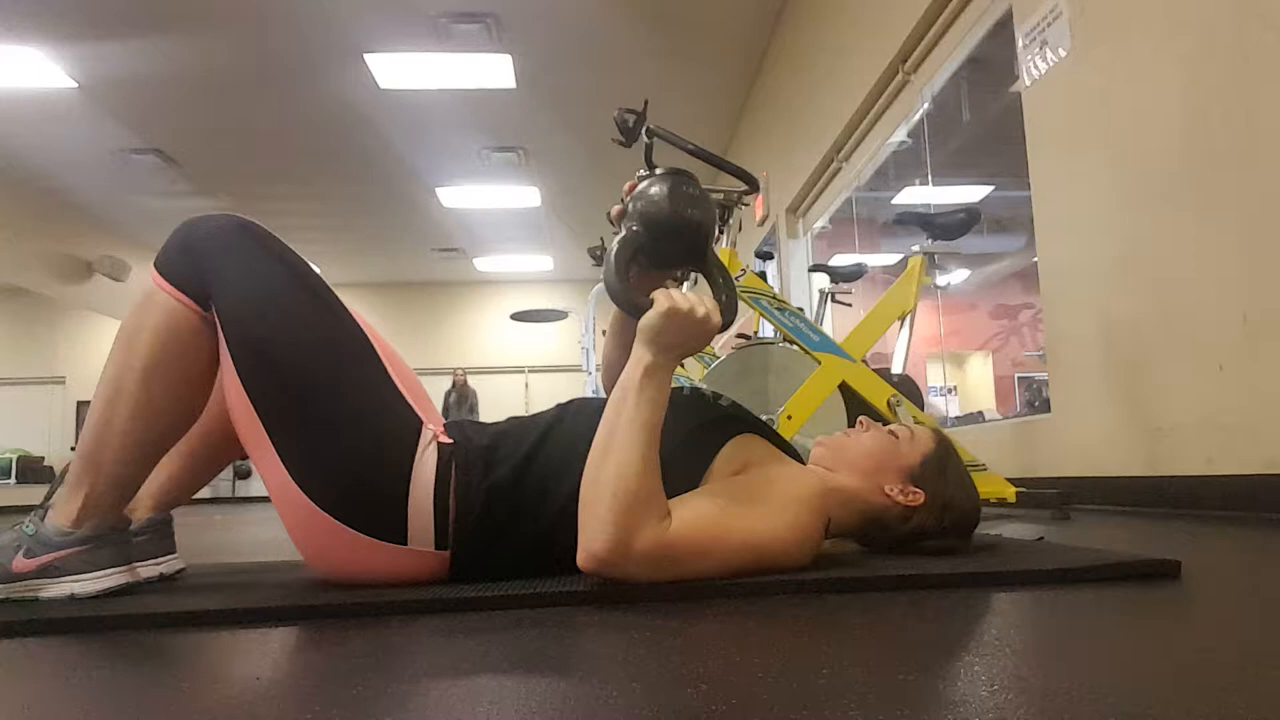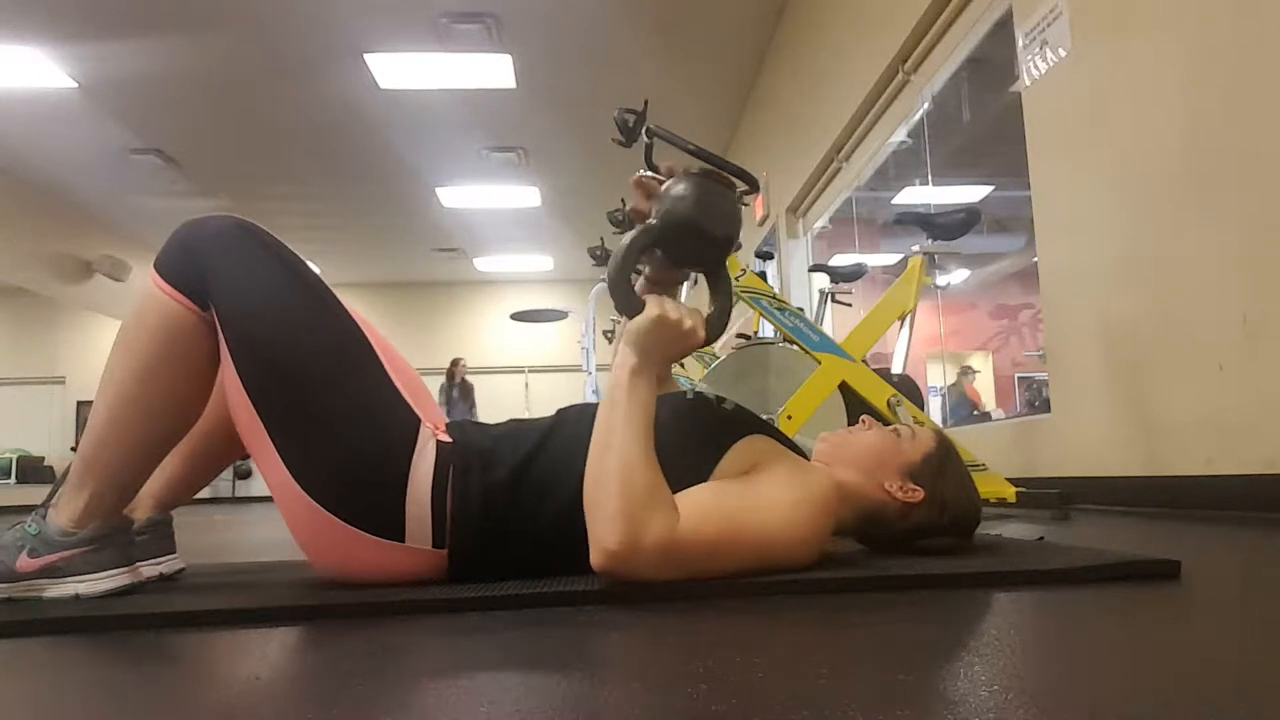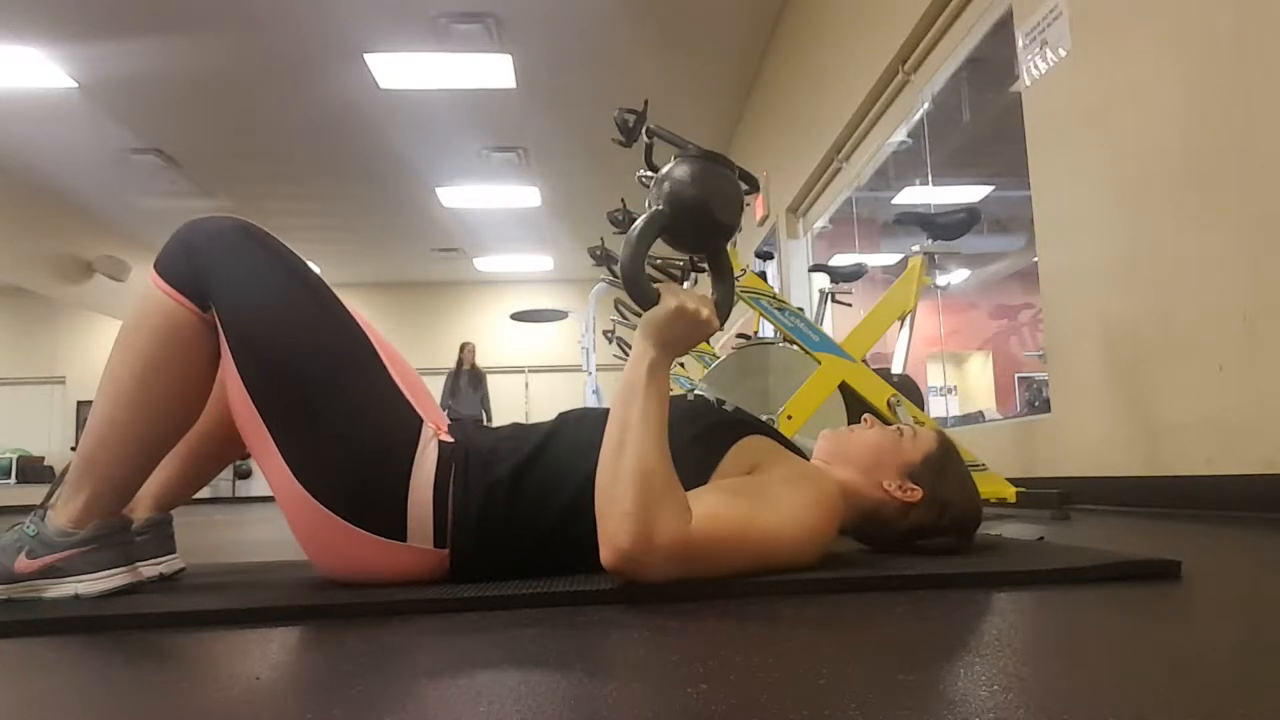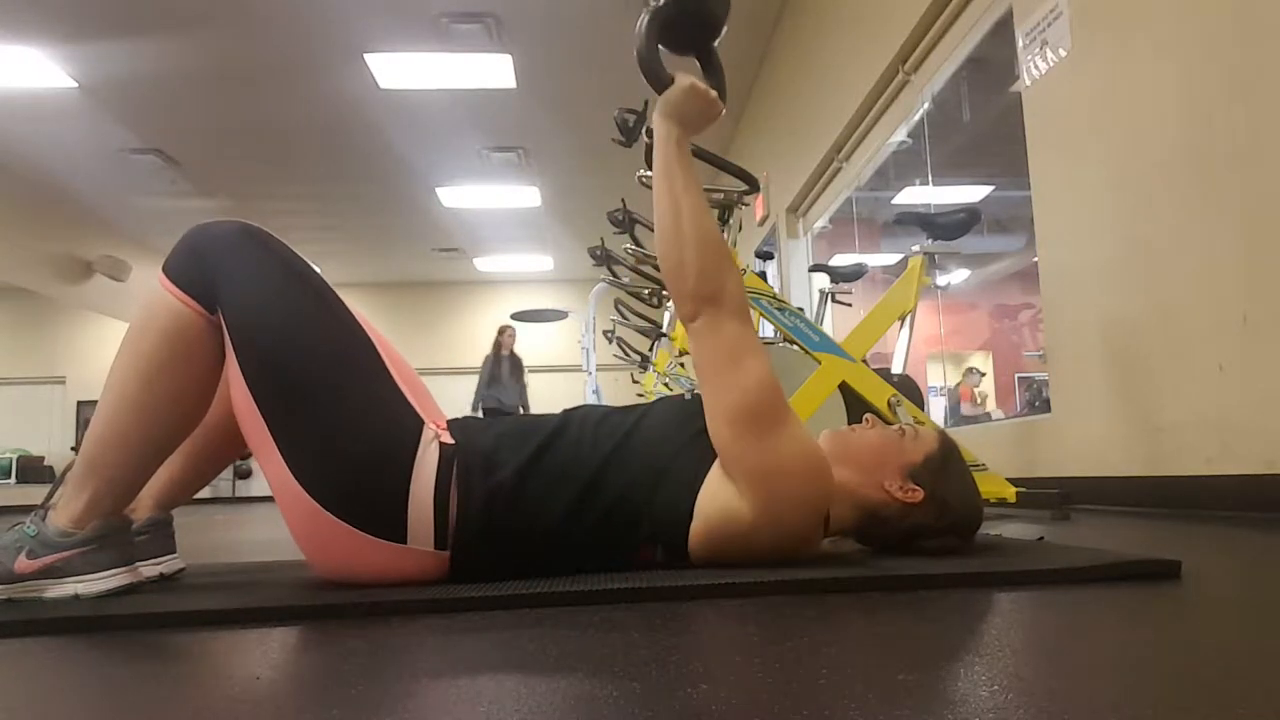
dt=1s
person 1, frame 1
left shoulder: (791, 507)
right shoulder: (776, 472)
left elbow: (607, 544)
right elbow: (624, 402)
left wrist: (657, 357)
right wrist: (641, 284)
left hip: (403, 504)
right hip: (435, 475)
left knee: (213, 249)
right knee: (250, 334)
right ankle: (120, 528)
person 1, frame 2
left shoulder: (798, 507)
right shoulder: (779, 472)
left elbow: (621, 543)
right elbow: (634, 411)
left wrist: (637, 361)
right wrist: (651, 287)
left hip: (408, 504)
right hip: (438, 477)
left knee: (214, 251)
right knee: (252, 331)
right ankle: (126, 523)
person 1, frame 3
left shoulder: (801, 508)
right shoulder: (784, 478)
left elbow: (630, 542)
left wrist: (650, 353)
left hip: (408, 506)
right hip: (439, 481)
left knee: (213, 252)
right knee: (247, 339)
right ankle: (124, 524)
person 1, frame 4
left shoulder: (789, 490)
right shoulder: (780, 492)
left elbow: (710, 308)
right elbow: (713, 319)
left wrist: (672, 138)
left hip: (406, 508)
right hip: (437, 487)
left knee: (222, 257)
right knee: (249, 334)
right ankle: (126, 524)
